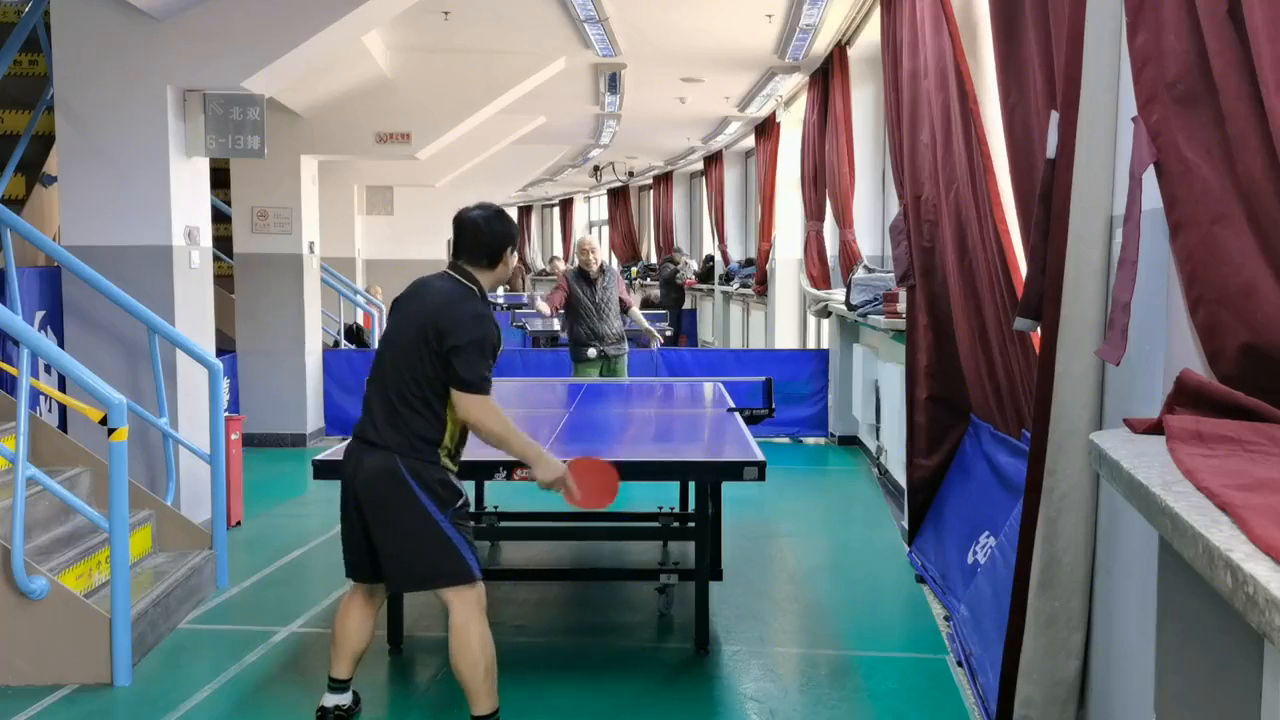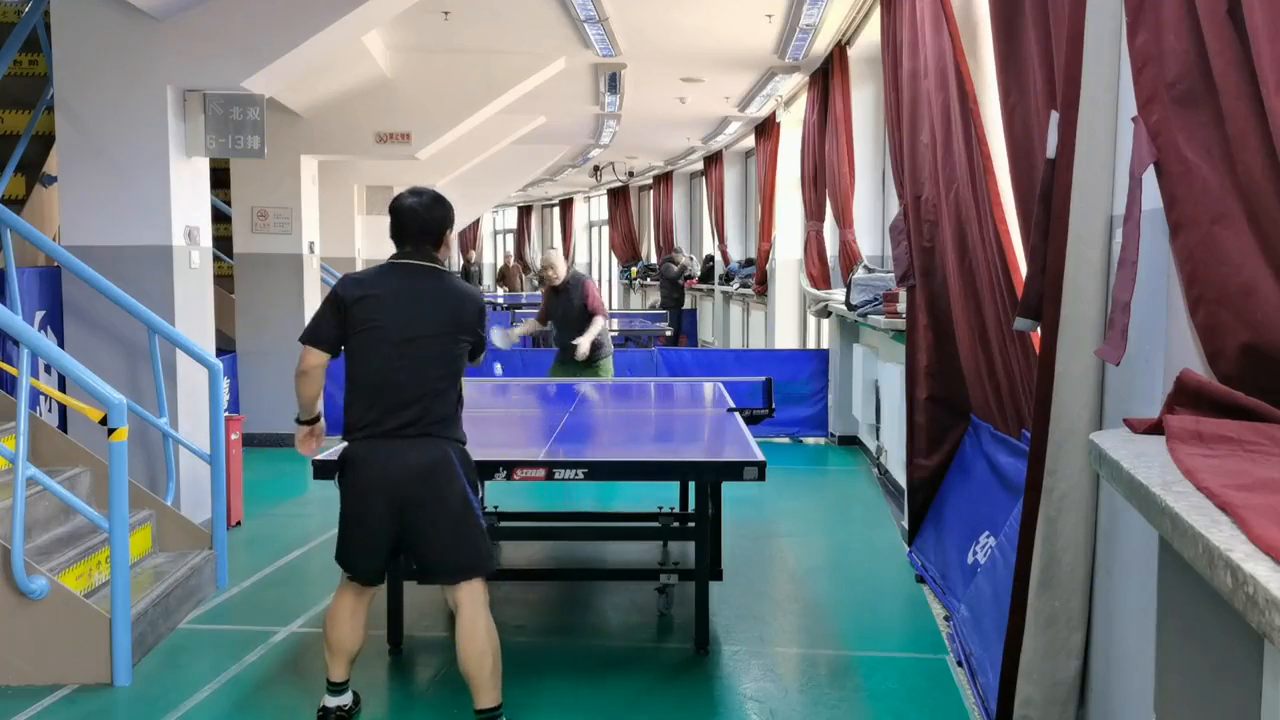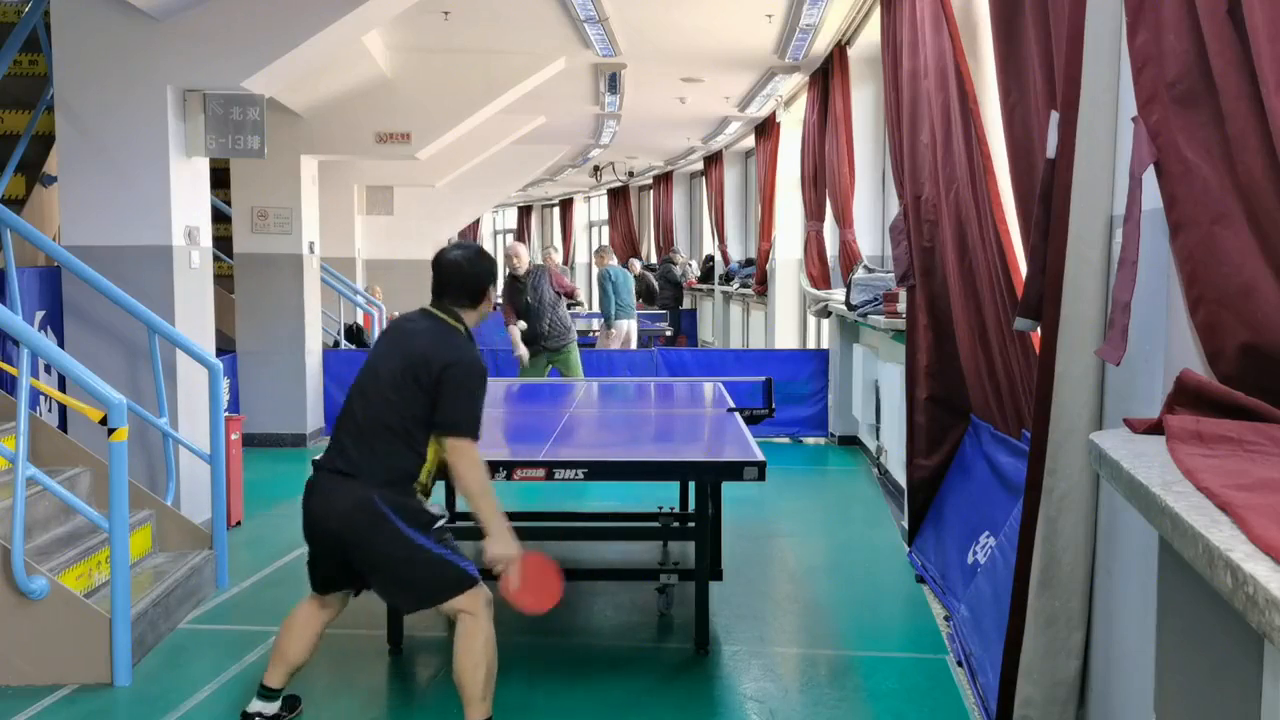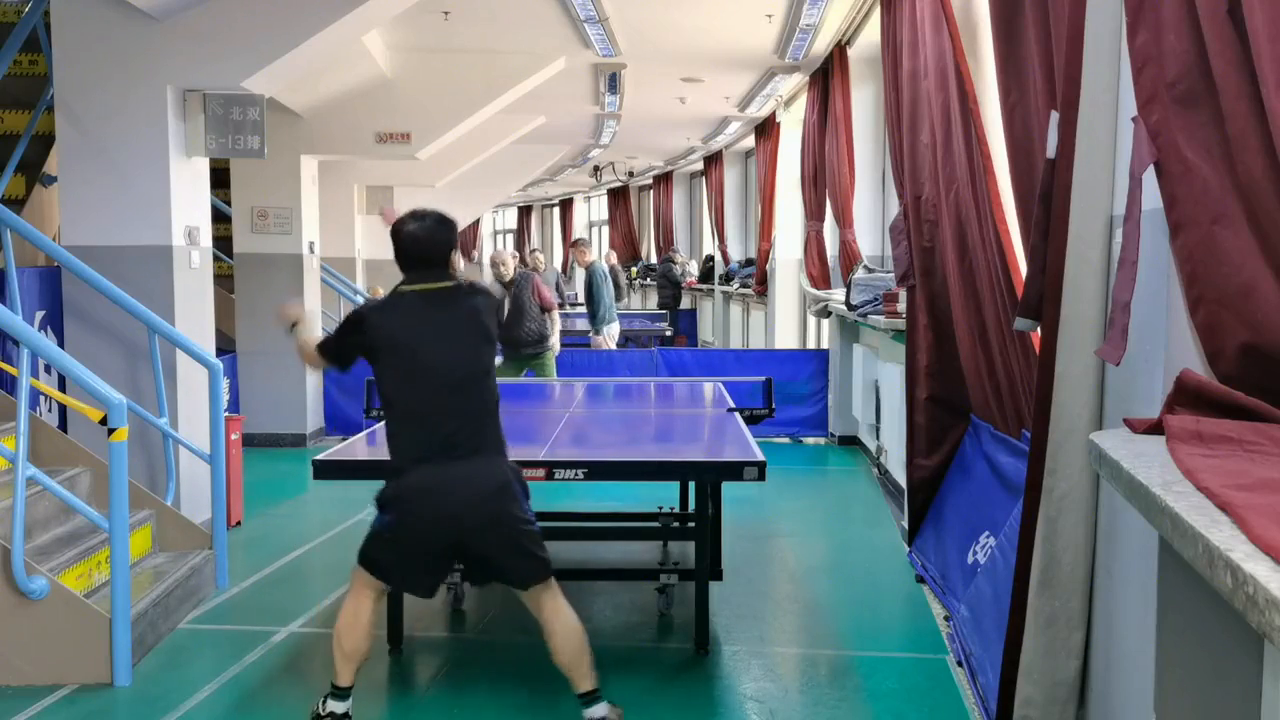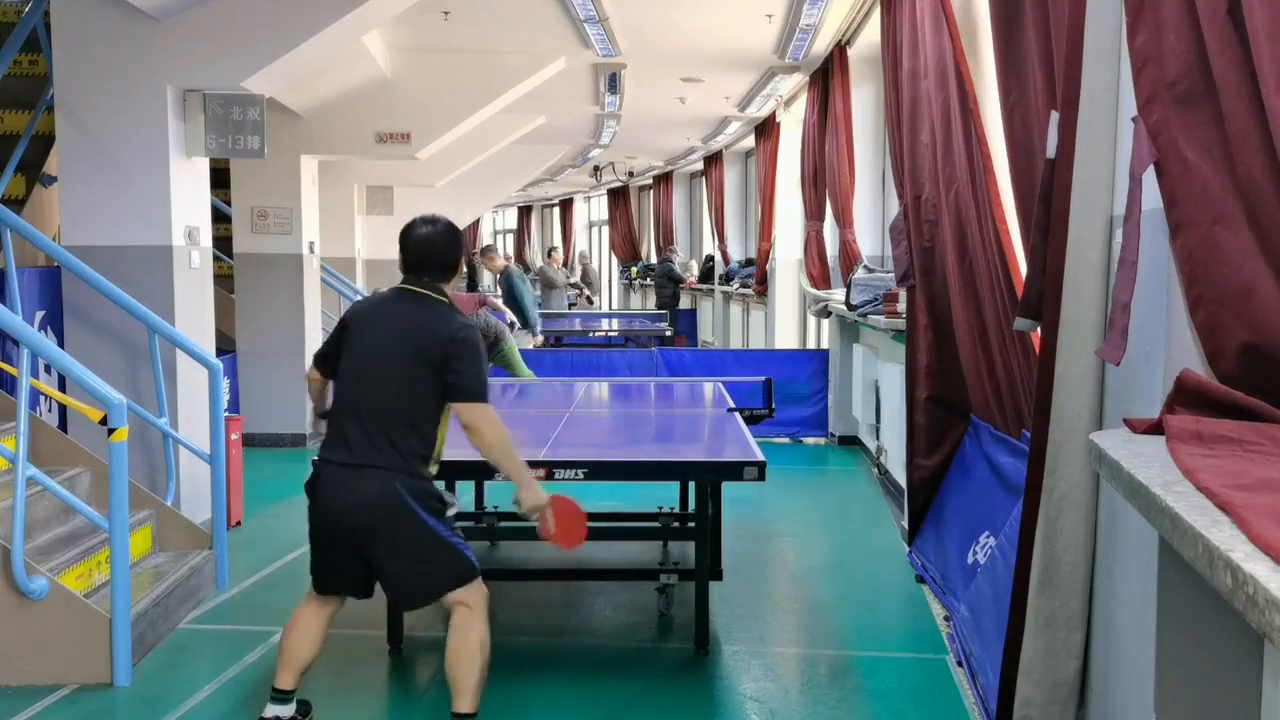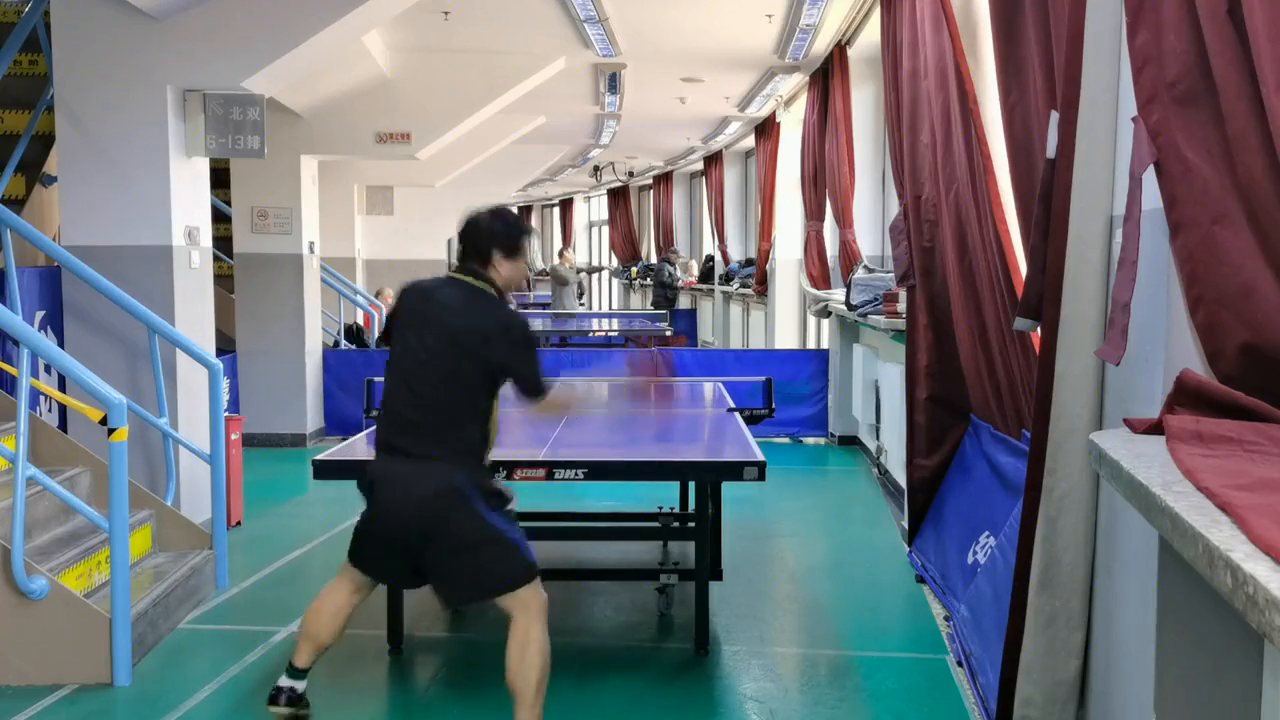
dt=0.7s
person 1, frame 1
left shoulder: (417, 291)
right shoulder: (473, 318)
right elbow: (473, 409)
right wrist: (537, 457)
left hip: (363, 460)
right hip: (411, 472)
left knee: (366, 586)
right knee: (466, 598)
person 1, frame 2
left shoulder: (352, 289)
right shoulder: (467, 300)
left elbow: (310, 363)
left wrist: (307, 419)
left hip: (368, 461)
right hip: (437, 462)
left knee: (355, 585)
right knee: (469, 594)
person 1, frame 3
left shoulder: (404, 328)
right shoulder: (462, 358)
right elbow: (460, 458)
right wrist: (497, 531)
left hip: (324, 492)
right hip: (375, 504)
left knee: (325, 599)
right knee: (474, 605)
person 1, frame 4
left shoulder: (376, 319)
right shoulder: (479, 303)
left elbow: (317, 356)
left wrist: (297, 322)
left hip: (420, 493)
right hip: (491, 486)
left knee: (364, 589)
right knee: (546, 599)
person 1, frame 5
left shoulder: (363, 312)
right shoulder: (457, 333)
left elbow: (317, 376)
right elbow: (475, 421)
left wrist: (324, 413)
right wrist: (525, 482)
left hip: (332, 485)
right hip: (393, 492)
left knee: (322, 597)
right knee: (470, 601)
person 1, frame 6
left shoulder: (416, 295)
right shoulder: (503, 326)
right elbow: (544, 402)
left hip: (392, 482)
right hip: (449, 491)
left knee: (352, 582)
right knee: (529, 604)
